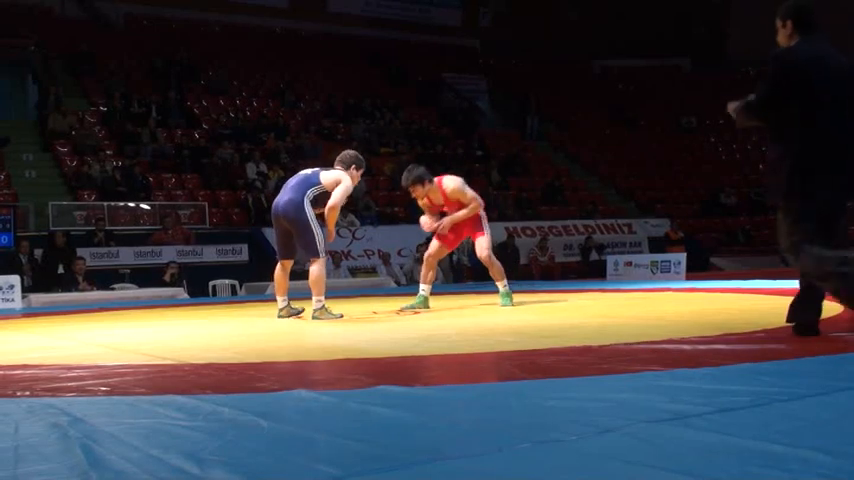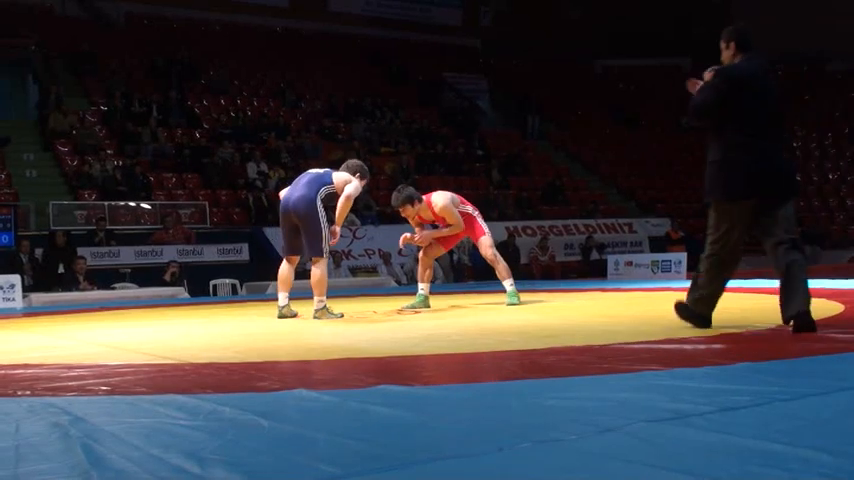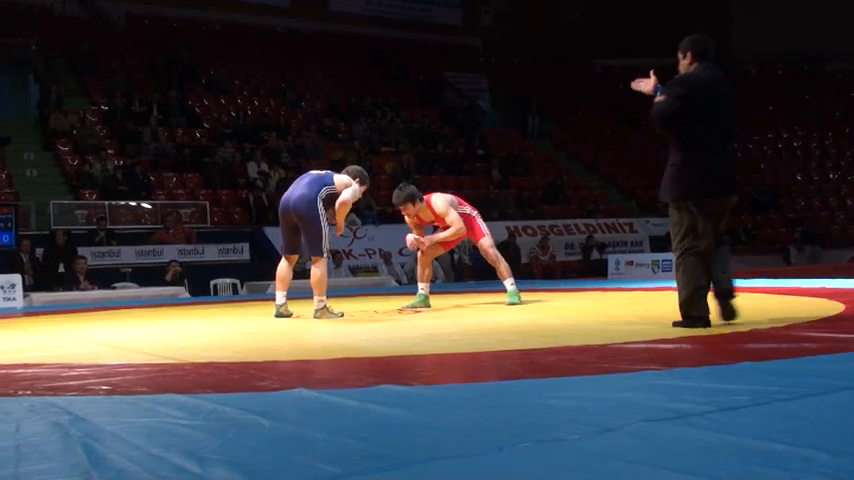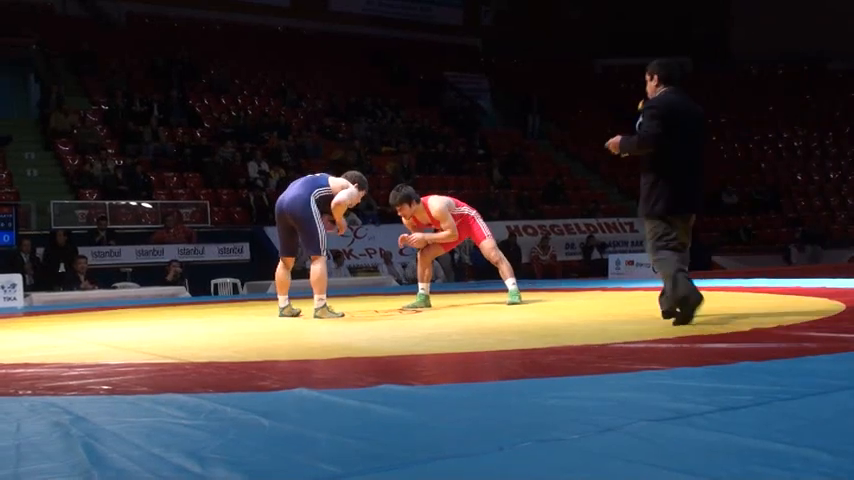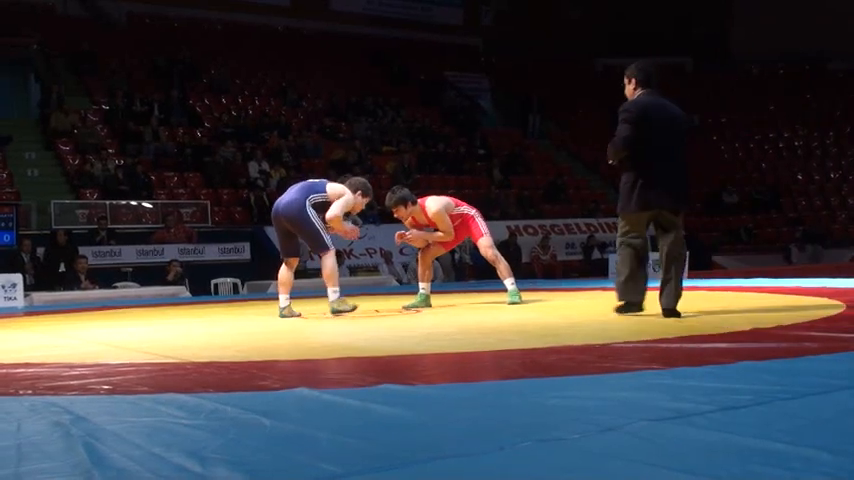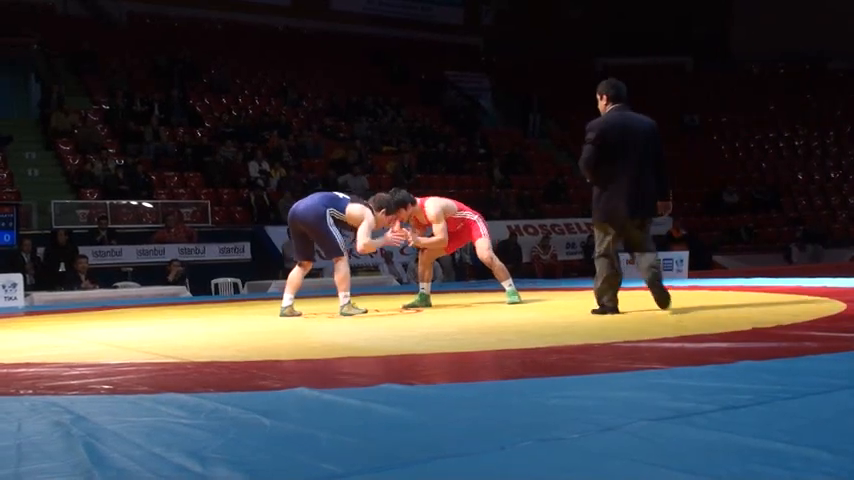
dt=0.3s
person 1, frame 1
left shoulder: (787, 59)
left elbow: (762, 107)
left wrist: (740, 111)
left hip: (798, 168)
left knee: (798, 244)
right knee: (818, 238)
right ankle: (806, 316)
person 1, frame 2
left shoulder: (729, 75)
right shoulder: (769, 77)
left elbow: (698, 114)
left wrist: (706, 89)
right wrist: (711, 89)
left hip: (734, 174)
right hip: (773, 173)
left knee: (721, 246)
right knee: (784, 243)
left ankle: (699, 309)
right ankle: (799, 313)
person 1, frame 3
left shoulder: (687, 82)
right shoulder: (722, 84)
left elbow: (662, 119)
left wrist: (659, 103)
right wrist: (657, 91)
left hip: (690, 175)
right hip: (721, 176)
left knee: (689, 245)
right knee: (714, 239)
left ankle: (695, 313)
right ankle: (724, 293)
person 1, frame 4
left shoulder: (657, 104)
right shoulder: (694, 109)
left elbow: (648, 141)
left wrist: (623, 143)
left hip: (661, 191)
right hip: (688, 191)
left knee: (662, 248)
right knee: (678, 246)
left ankle: (687, 296)
right ankle: (672, 304)
person 1, frame 5
left shoulder: (632, 107)
right shoulder: (676, 112)
left elbow: (622, 144)
right elbow: (679, 150)
left wrist: (611, 154)
left hip: (639, 190)
right hip: (672, 189)
left knee: (630, 243)
right knee: (672, 245)
left ankle: (631, 298)
right ankle: (670, 303)
person 1, frame 6
left shoulder: (598, 126)
right shoulder: (647, 124)
left elbow: (586, 164)
right elbow: (659, 163)
left wrist: (595, 177)
right wrist: (664, 196)
left hip: (609, 200)
right hip: (641, 200)
left knee: (606, 253)
right knee: (643, 247)
left ankle: (607, 302)
right ankle: (655, 282)
person 2, frame 1
left shoulder: (318, 174)
right shoulder: (346, 180)
right elbow: (333, 205)
left wrist: (322, 207)
right wrist: (331, 226)
left hip: (278, 205)
right hip: (297, 205)
left knee: (285, 261)
right knee: (318, 257)
left ankle: (283, 307)
right ankle: (319, 309)
person 2, frame 2
left shoulder: (321, 175)
right shoulder: (353, 182)
left elbow: (283, 193)
right elbow: (347, 195)
right wrist: (337, 225)
left hip: (287, 201)
right hip: (308, 202)
left knee: (290, 258)
right knee: (320, 258)
left ankle: (283, 306)
right ankle: (320, 309)
person 2, frame 3
left shoulder: (321, 178)
right shoulder: (353, 185)
right elbow: (344, 201)
right wrist: (340, 222)
left hip: (286, 200)
right hip: (307, 201)
left knee: (289, 256)
right knee: (319, 257)
left ankle: (280, 306)
right ankle: (320, 309)
person 2, frame 4
left shoulder: (323, 183)
right shoulder: (349, 189)
right elbow: (338, 202)
left wrist: (322, 221)
right wrist: (340, 221)
left hip: (282, 202)
right hip: (301, 203)
left knee: (286, 259)
right knee: (318, 256)
left ankle: (284, 307)
right ankle: (320, 308)
person 2, frame 5
left shoulder: (331, 190)
right shoulder: (348, 195)
right elbow: (331, 216)
left wrist: (340, 227)
right wrist: (344, 228)
left hip: (278, 207)
right hip: (297, 206)
left knee: (290, 260)
right knee: (327, 251)
left ankle: (284, 307)
right ankle: (336, 301)
person 2, frame 6
left shoulder: (358, 207)
right shoulder: (369, 216)
right elbow: (362, 247)
right wrist: (384, 241)
left hip: (296, 211)
right hip: (315, 212)
left knee: (304, 263)
right knee: (340, 257)
left ankle: (286, 306)
right ankle: (346, 305)
person 3, frame 1
left shoulder: (451, 185)
right shoulder: (422, 199)
left elbow: (478, 205)
right elbow: (434, 222)
left wrist: (451, 219)
right wrist: (425, 221)
left hip: (474, 216)
right hip: (456, 222)
left knee: (484, 255)
right knee: (429, 256)
left ankle: (505, 293)
right ankle: (422, 299)
person 3, frame 2
left shoulder: (440, 203)
right shoulder: (413, 217)
left elbow: (459, 226)
right elbow: (424, 241)
left wrist: (431, 233)
right wrist: (410, 238)
left hip: (469, 219)
right hip: (450, 224)
left knee: (489, 253)
right knee: (424, 255)
left ankle: (512, 292)
right ankle: (422, 298)
person 3, frame 3
left shoulder: (438, 203)
right shoulder: (410, 218)
left elbow: (460, 229)
right elbow: (423, 241)
left wrist: (433, 238)
right wrist: (413, 239)
left hip: (469, 219)
right hip: (450, 225)
left knee: (491, 253)
right knee: (423, 255)
left ankle: (513, 292)
right ankle: (422, 298)
person 3, frame 4
left shoulder: (435, 206)
right shoulder: (408, 219)
left elbow: (453, 234)
right elbow: (421, 244)
left wrist: (424, 236)
right wrist: (408, 240)
left hip: (469, 219)
right hip: (450, 226)
left knee: (493, 254)
right knee: (423, 255)
left ankle: (513, 292)
right ankle: (423, 298)
person 3, frame 5
left shoulder: (433, 208)
right shoulder: (409, 219)
left elbow: (449, 235)
right elbow: (423, 242)
left wrist: (421, 234)
right wrist: (407, 238)
left hip: (470, 218)
right hip: (453, 225)
left knee: (490, 253)
right knee: (424, 254)
left ankle: (513, 291)
right ankle: (423, 297)
person 3, frame 6
left shoulder: (432, 209)
right shoulder: (412, 216)
left elbow: (443, 241)
right elbow: (423, 241)
left wrist: (418, 240)
right wrist: (408, 236)
left hip: (472, 223)
right hip: (455, 231)
left knee: (486, 256)
right knee: (424, 255)
left ankle: (512, 292)
right ankle: (424, 297)
